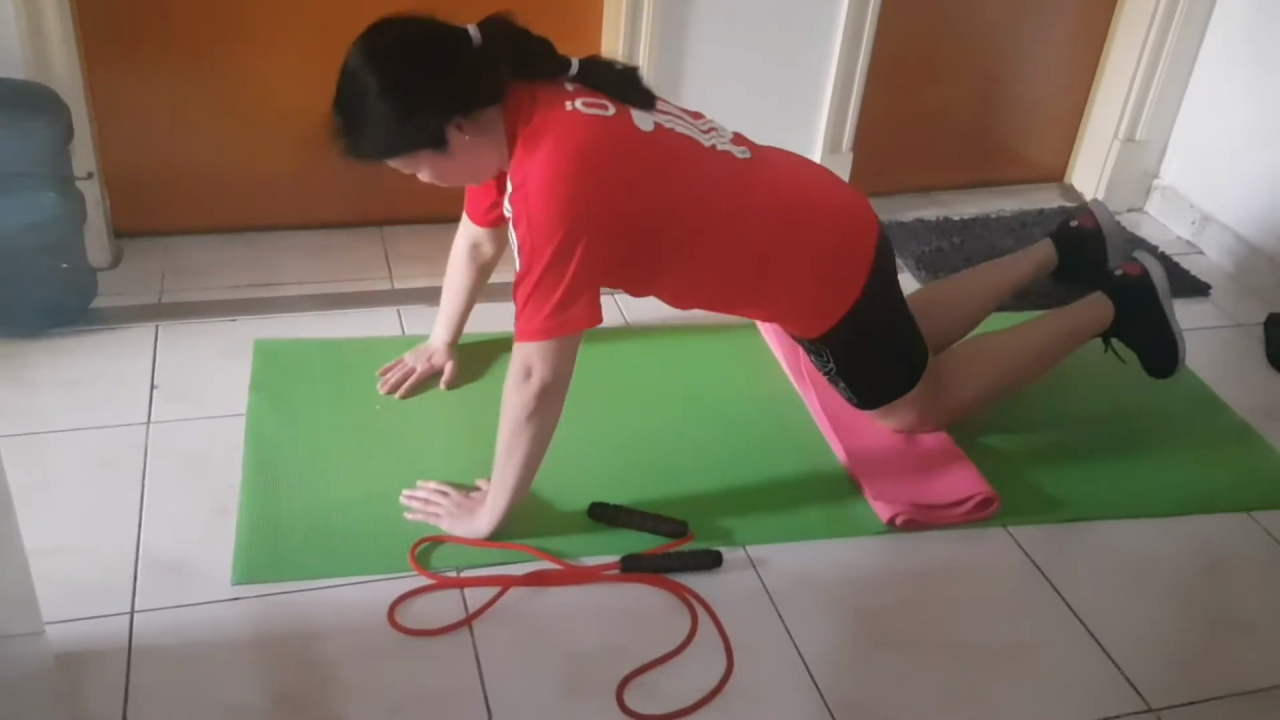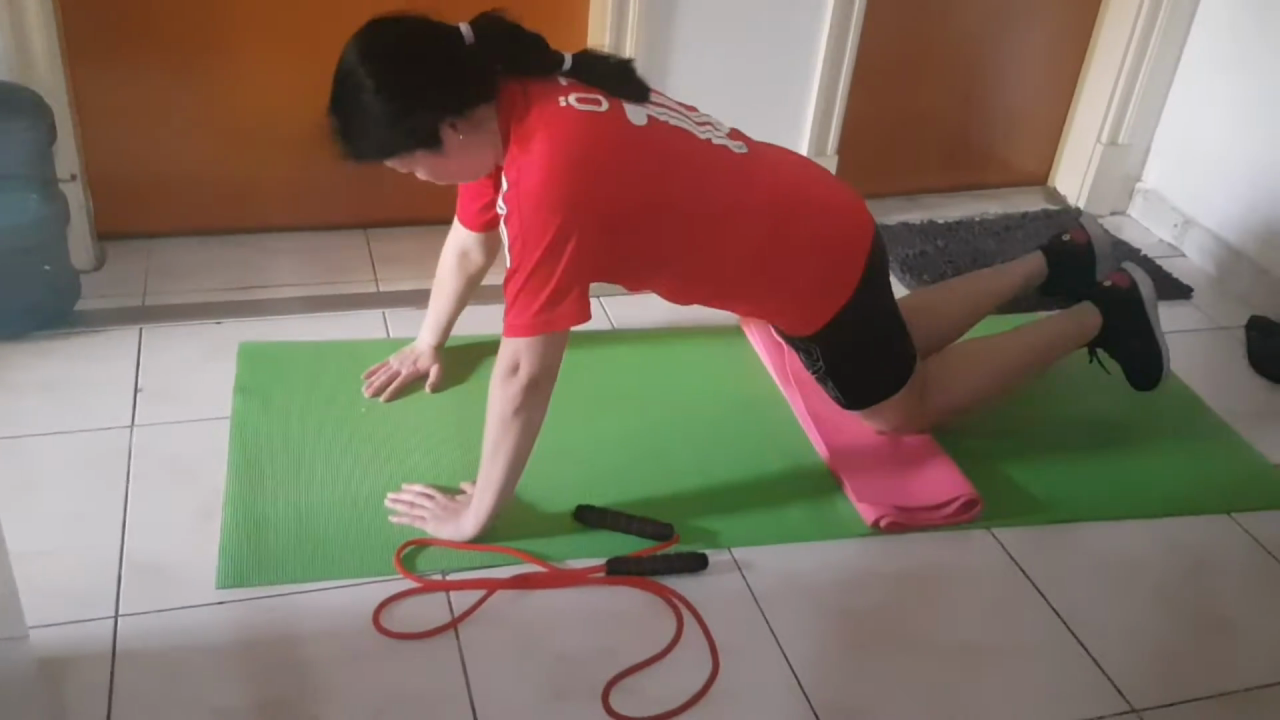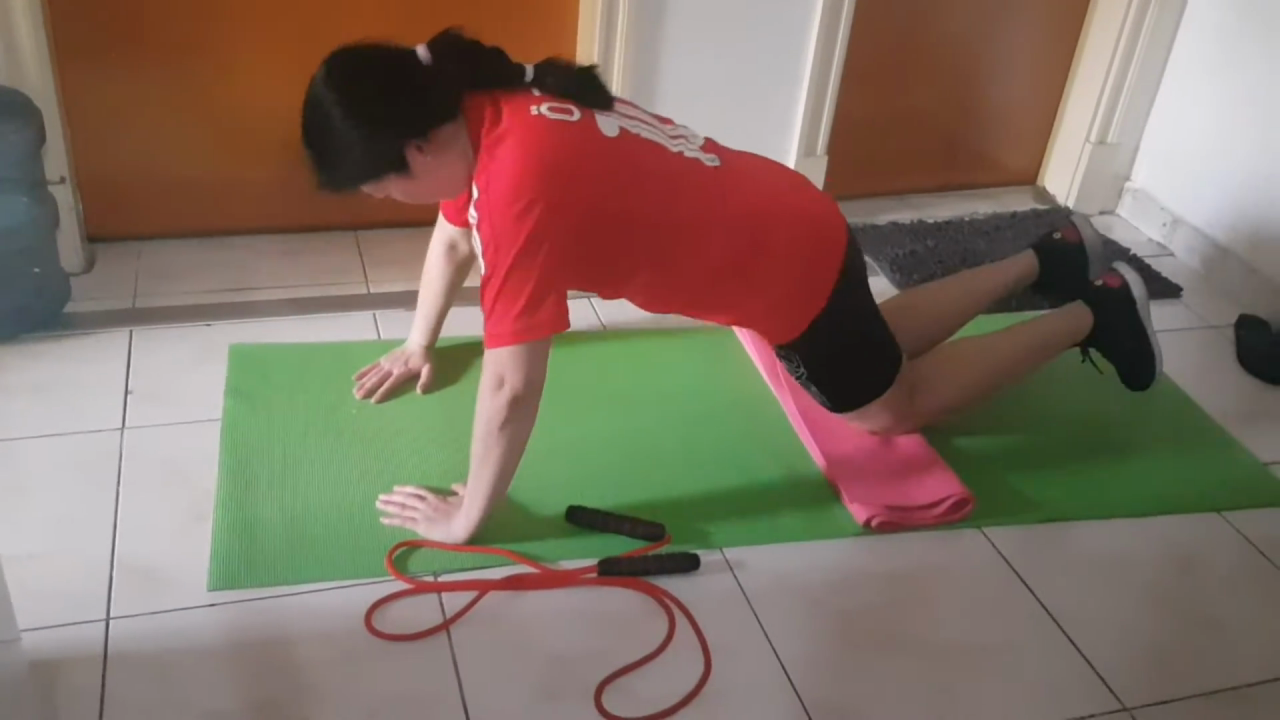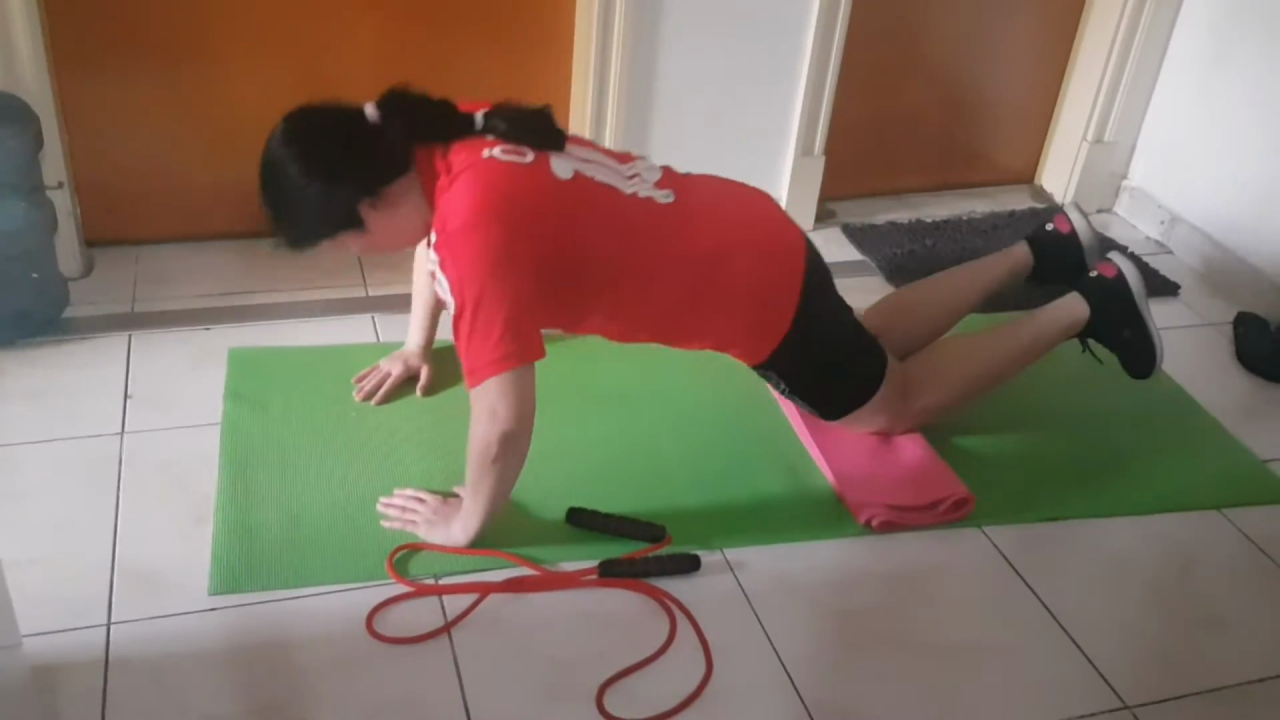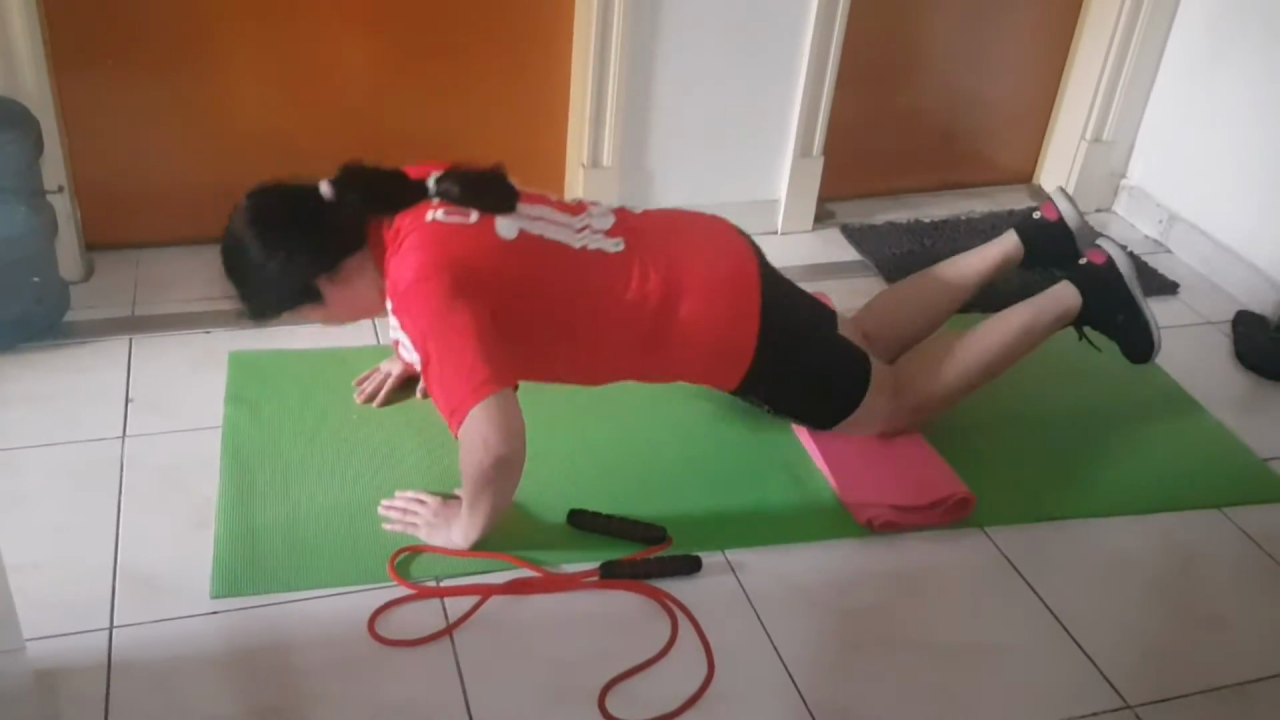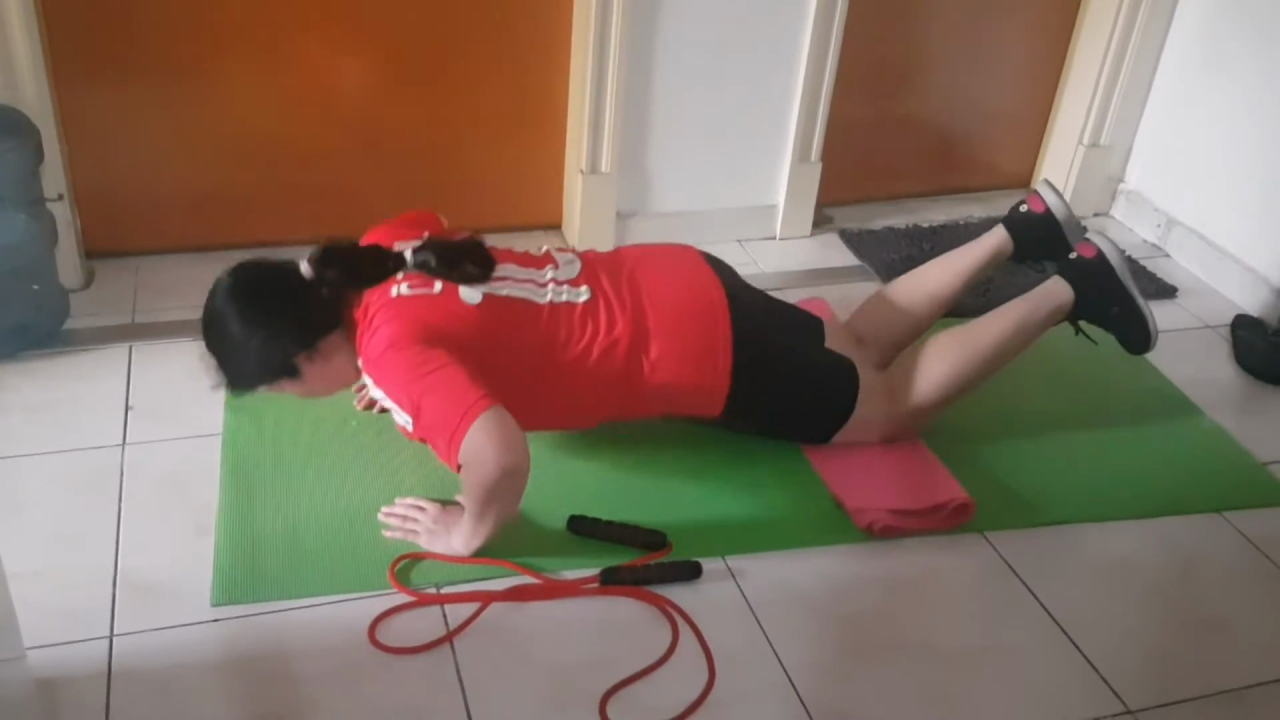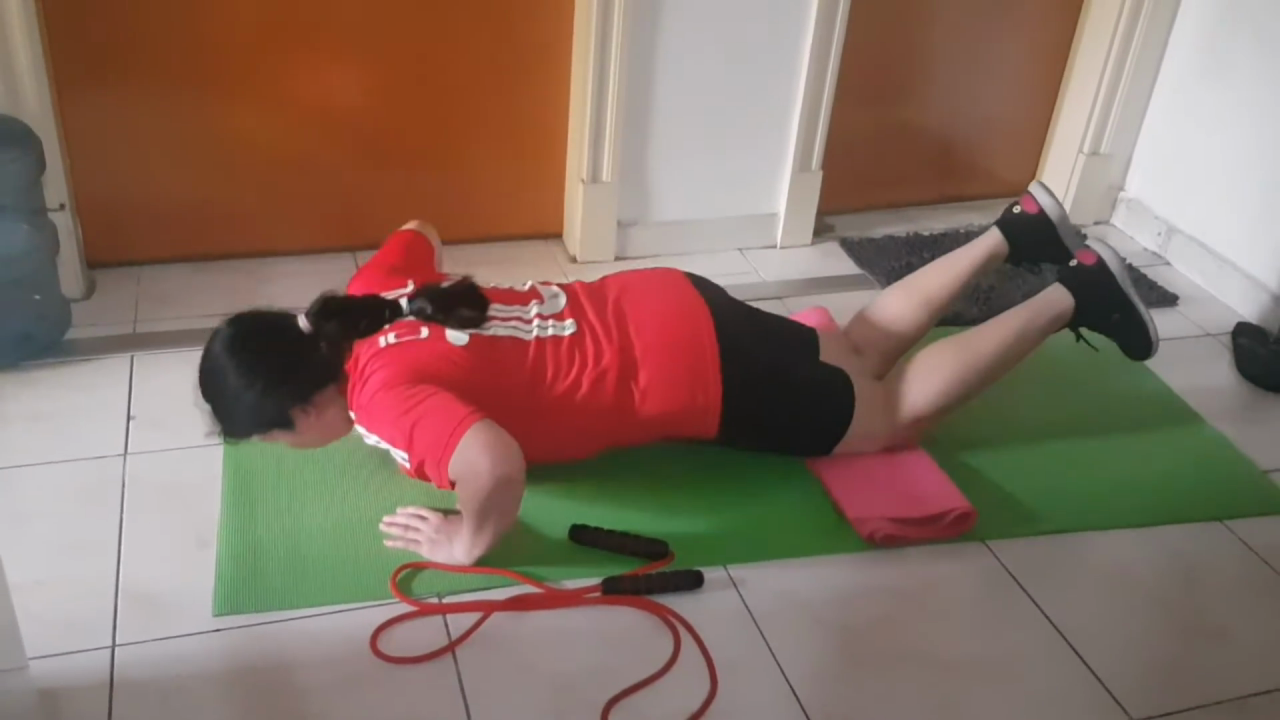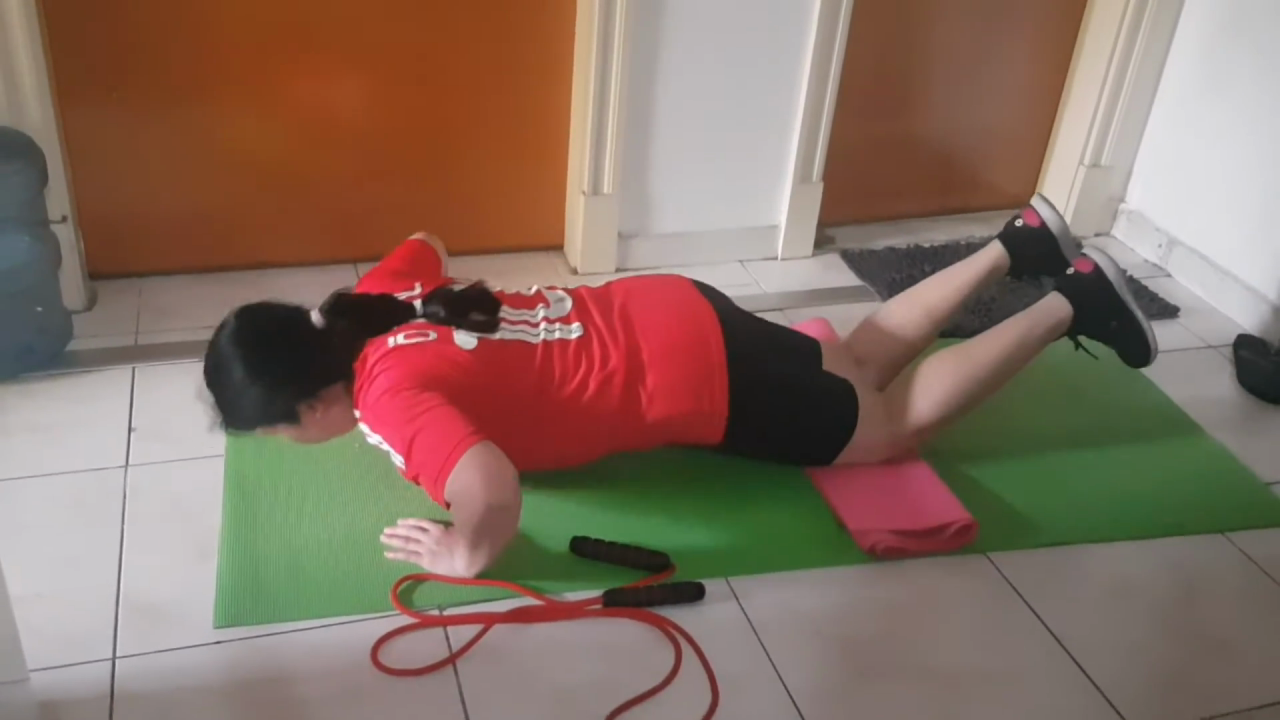
dt=0.2s
person 1, frame 1
left shoulder: (557, 172)
right shoulder: (511, 104)
left elbow: (540, 378)
right elbow: (477, 234)
left wrist: (490, 509)
right wrist: (441, 343)
left hip: (824, 257)
right hip: (800, 213)
left knee: (924, 404)
right knee: (906, 346)
left ankle: (1108, 304)
right ankle: (1064, 249)
person 1, frame 2
left shoulder: (550, 167)
right shoulder: (503, 104)
left elbow: (524, 373)
right elbow: (470, 238)
left wrist: (475, 512)
right wrist: (427, 347)
left hip: (818, 256)
right hip: (792, 218)
left knee: (906, 407)
right knee: (892, 347)
left ankle: (1096, 316)
right ankle: (1054, 262)
person 1, frame 3
left shoulder: (521, 178)
right shoulder: (476, 110)
left elbow: (512, 387)
right elbow: (454, 234)
left wrist: (468, 514)
right wrist: (418, 344)
left hip: (792, 263)
right hip: (772, 221)
left knee: (897, 406)
right knee: (879, 346)
left ankle: (1088, 314)
right ankle: (1045, 261)
person 1, frame 4
left shoulder: (477, 220)
right shoulder: (439, 141)
left elbow: (504, 420)
left wrist: (467, 521)
right wrist: (415, 348)
left hip: (755, 286)
right hip: (737, 233)
left knee: (894, 405)
right knee: (868, 346)
left ankle: (1084, 306)
right ankle: (1038, 251)
person 1, frame 5
left shoulder: (422, 281)
right shoulder: (400, 194)
left elbow: (497, 444)
left wrist: (466, 525)
right wrist: (415, 353)
left hip: (719, 317)
right hip: (699, 258)
left knee: (889, 404)
right knee: (862, 341)
left ankle: (1076, 296)
right ankle: (1028, 239)
person 1, frame 6
left shoulder: (395, 347)
right shoulder: (375, 264)
left elbow: (501, 457)
left wrist: (465, 531)
left hip: (697, 349)
right hip: (672, 284)
left knee: (885, 407)
right knee: (856, 347)
left ankle: (1070, 288)
right ankle: (1019, 231)
person 1, frame 7
left shoulder: (383, 396)
right shoulder: (366, 310)
left elbow: (496, 464)
right elbow: (419, 233)
left wrist: (468, 541)
left hip: (682, 370)
right hip: (661, 305)
left knee: (886, 416)
right knee: (857, 356)
left ankle: (1070, 297)
right ankle: (1013, 232)
person 1, frame 8
left shoulder: (389, 398)
right shoulder: (367, 313)
left elbow: (492, 488)
right elbow: (425, 245)
left wrist: (466, 554)
left hip: (688, 378)
right hip: (664, 313)
left knee: (889, 427)
right knee: (860, 365)
left ankle: (1068, 304)
right ankle: (1015, 246)
